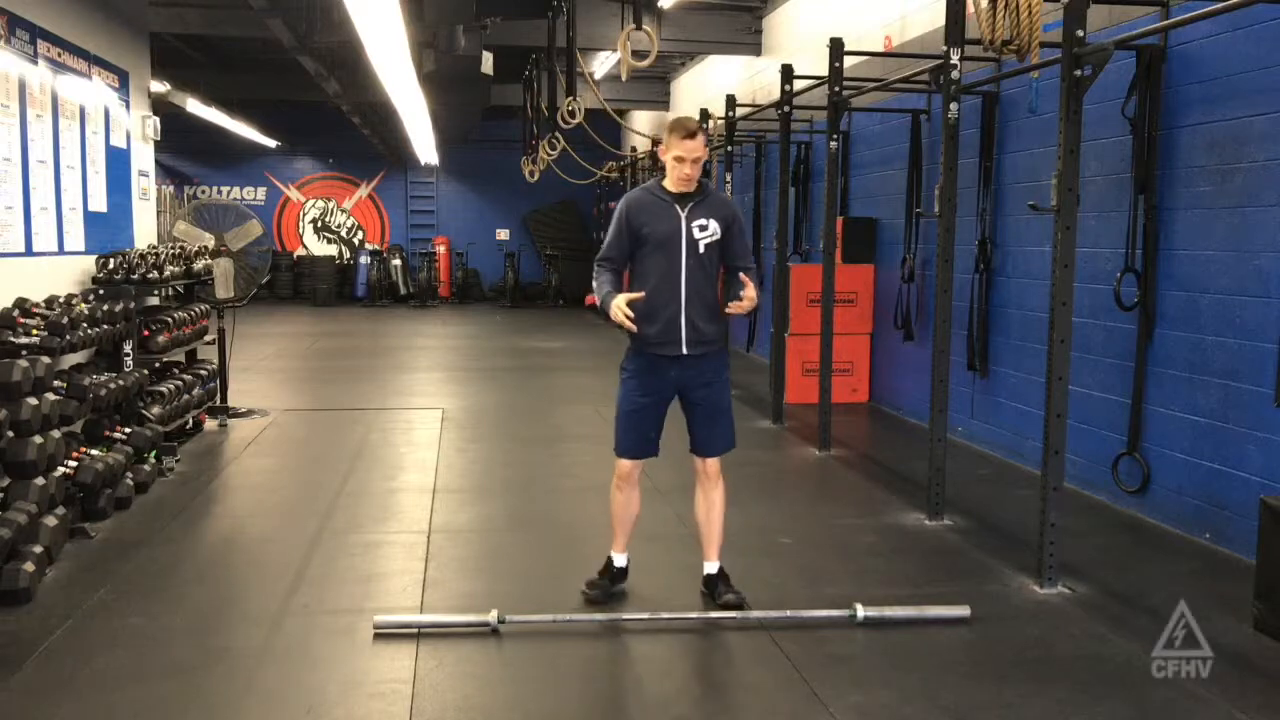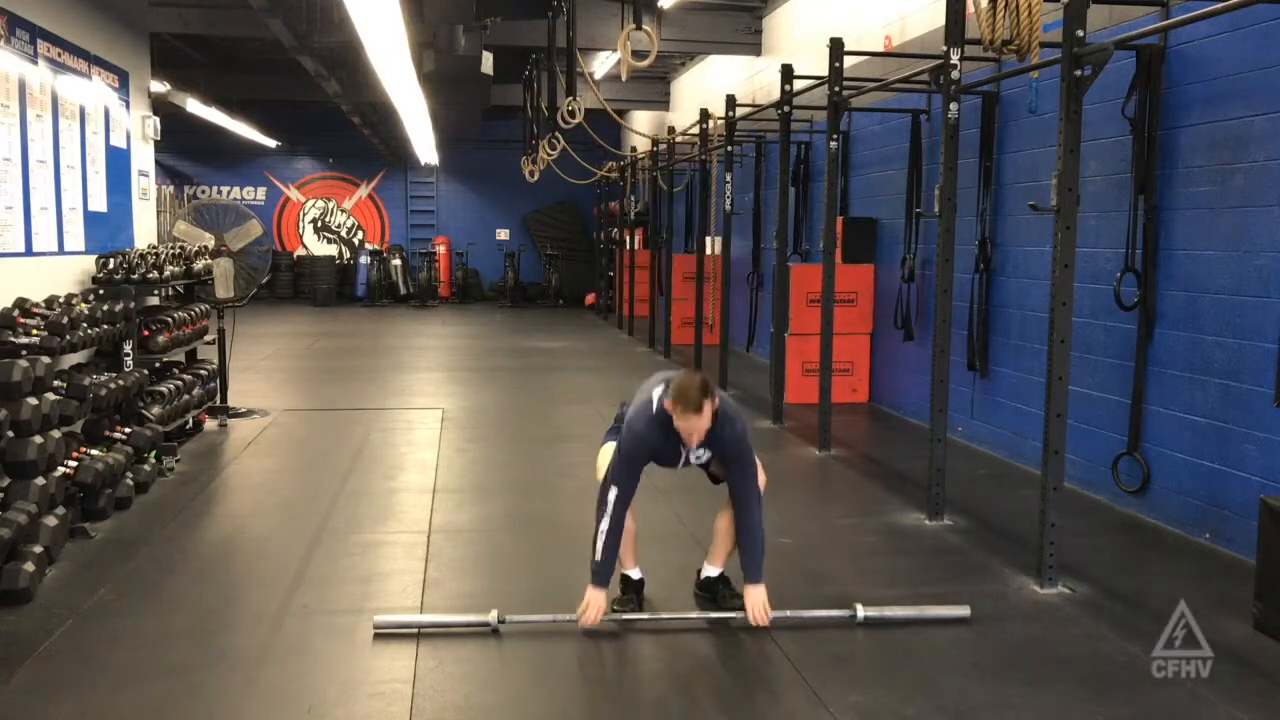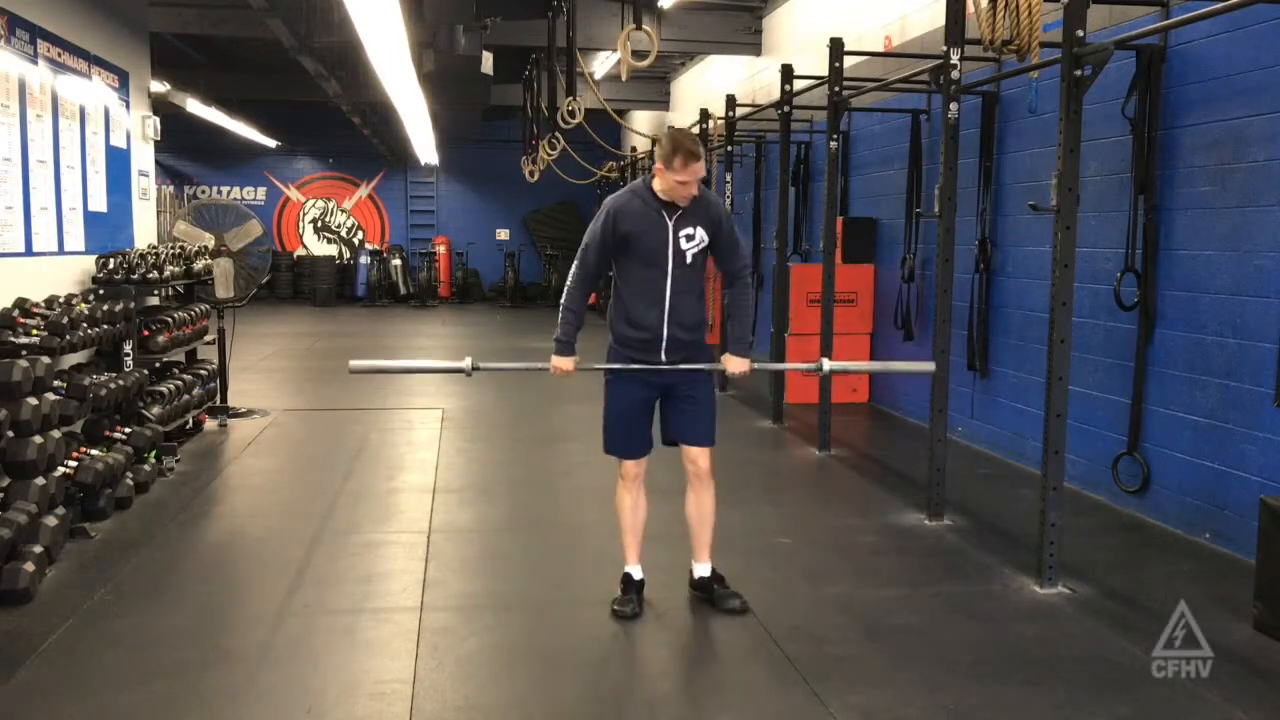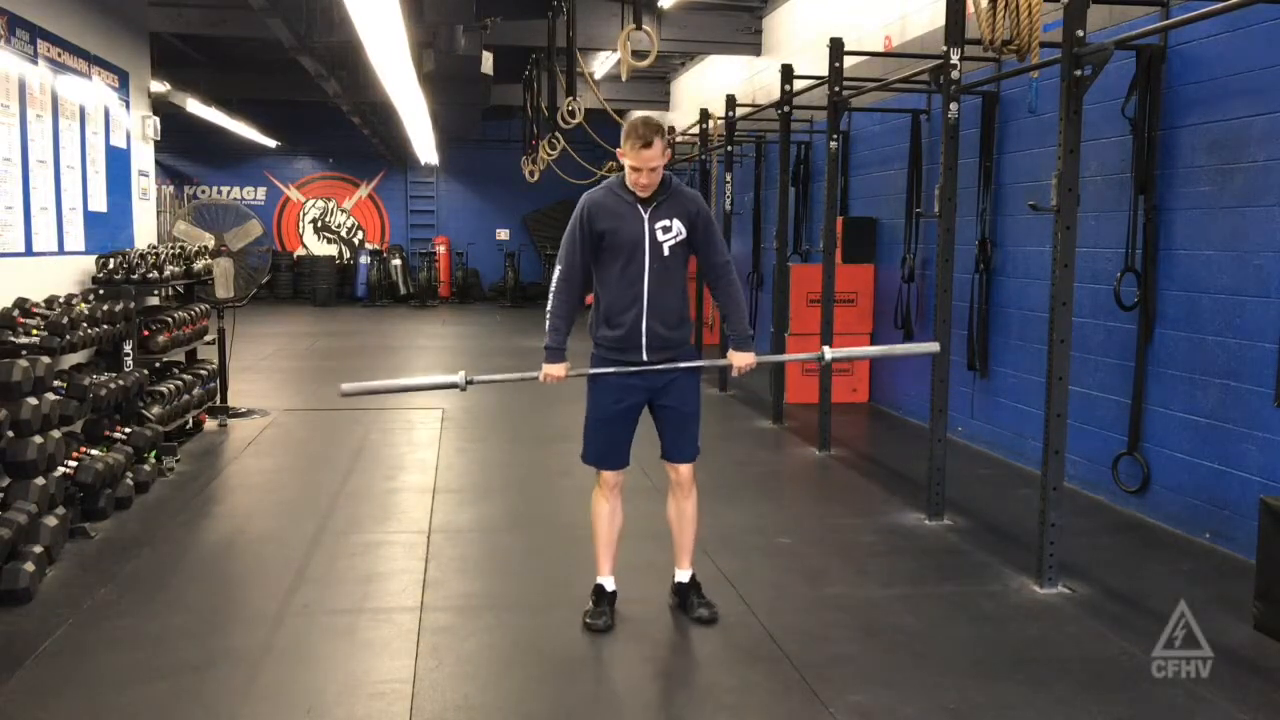
dt=1s
person 1, frame 1
left shoulder: (722, 208)
right shoulder: (635, 205)
left elbow: (740, 268)
right elbow: (606, 266)
left wrist: (748, 292)
right wrist: (610, 299)
left hip: (706, 358)
right hip: (646, 356)
left knee: (710, 468)
right knee: (626, 468)
left ankle: (712, 571)
right ankle: (616, 564)
person 1, frame 2
left shoulder: (731, 425)
right shoulder: (641, 426)
left elbow: (747, 500)
right elbow: (614, 500)
left wrist: (754, 581)
right wrist: (598, 583)
left knee: (754, 483)
right knee: (609, 477)
left ankle: (710, 577)
right ankle: (631, 579)
person 1, frame 3
left shoulder: (712, 212)
right shoulder: (621, 209)
left elbow: (738, 278)
right elbow: (582, 277)
left wrist: (738, 346)
right wrist: (565, 344)
left hip: (691, 361)
right hip: (630, 362)
left knee: (700, 467)
right knee: (631, 472)
left ankle: (705, 572)
right ankle: (633, 577)
person 1, frame 4
left shoulder: (689, 205)
right shoulder: (595, 206)
left elbow: (721, 274)
right elbow: (567, 281)
left wrist: (741, 340)
right wrist: (554, 351)
left hip: (676, 362)
right hip: (614, 363)
left knee: (683, 474)
right knee: (609, 478)
left ankle: (685, 582)
right ankle: (604, 588)
